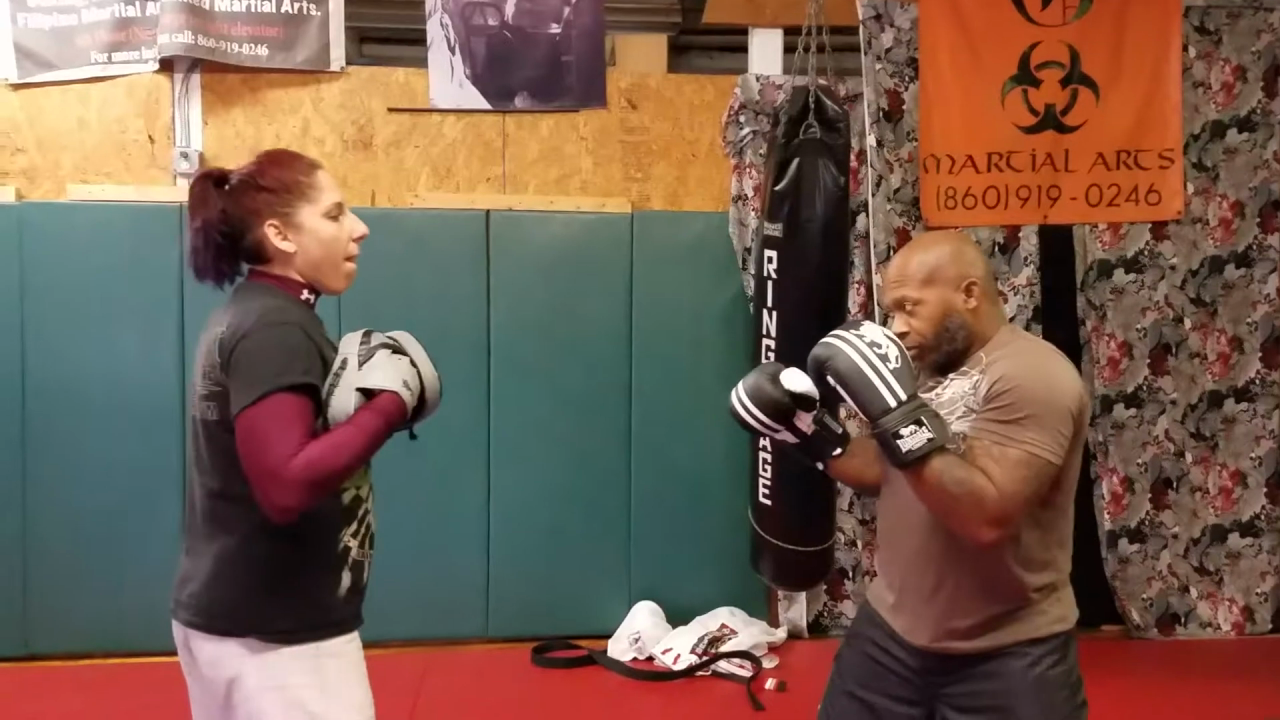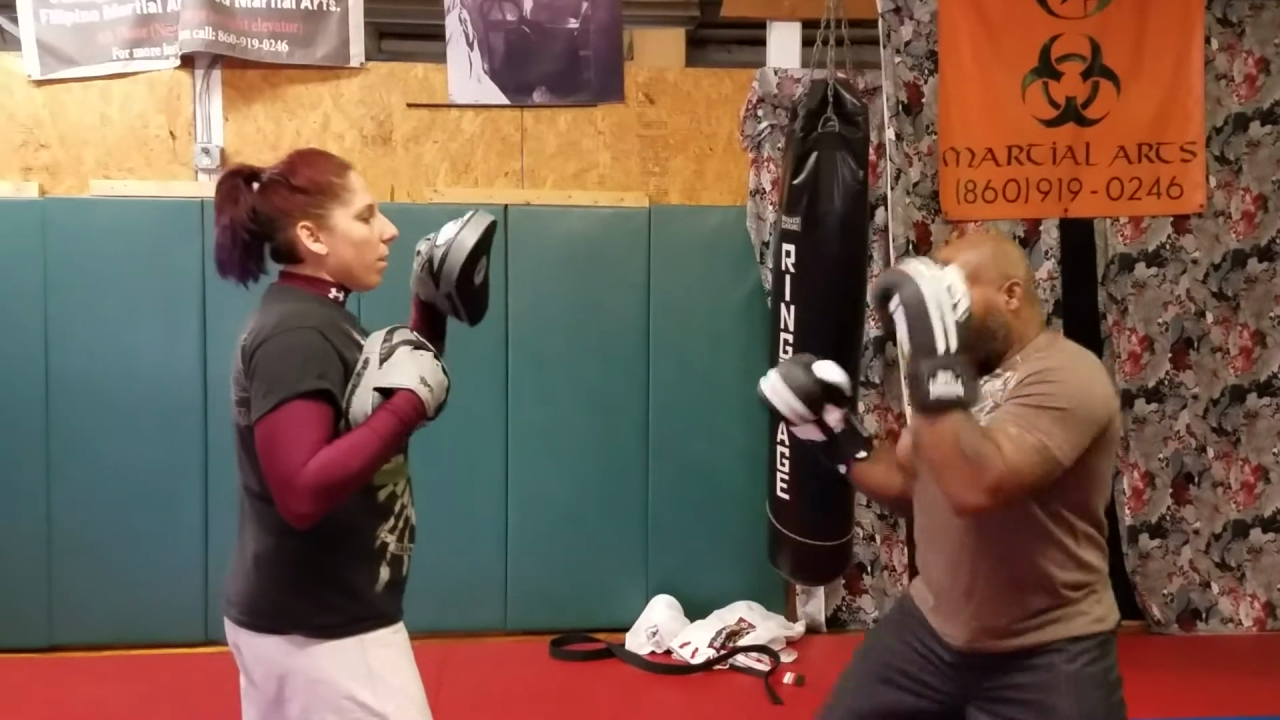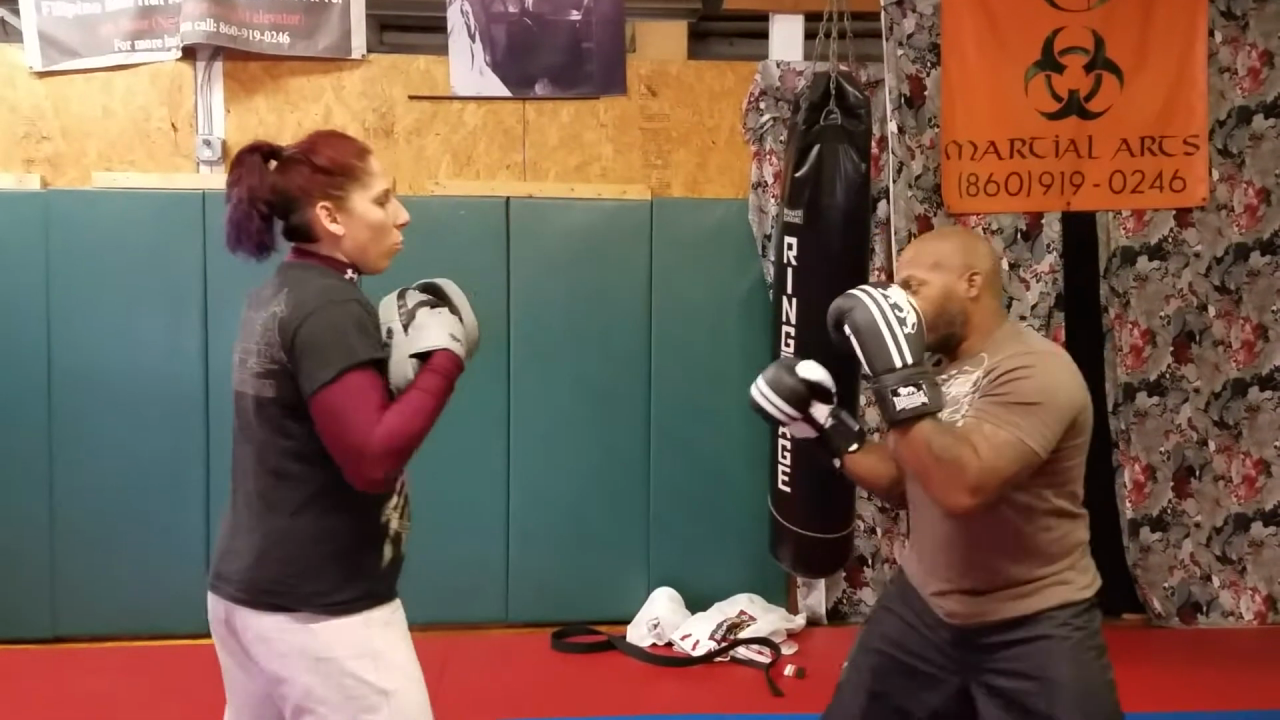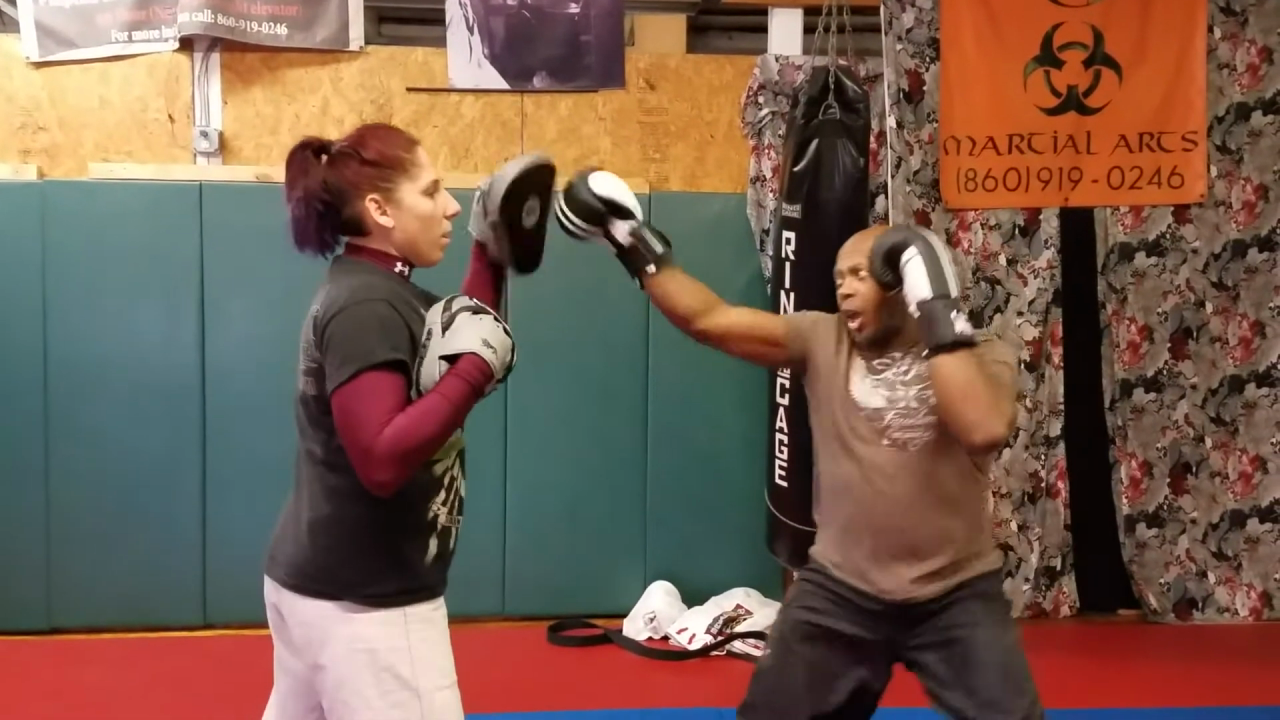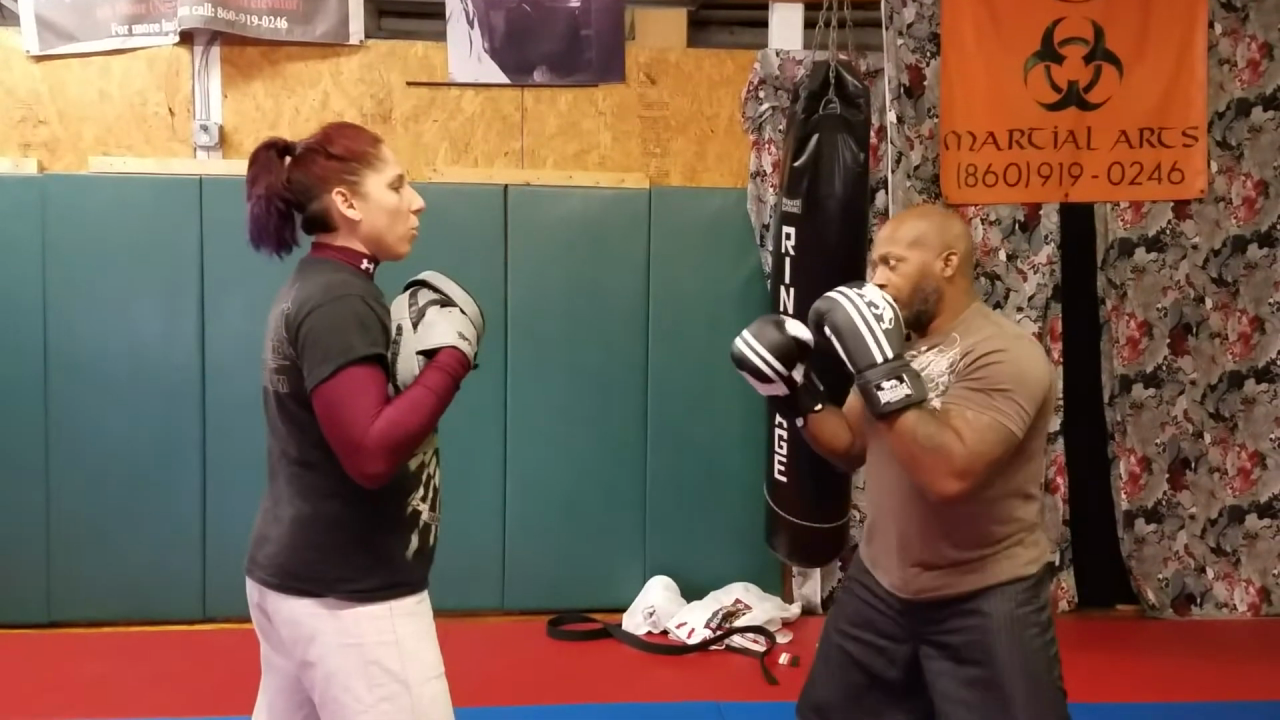
dt=0.7s
person 1, frame 1
left shoulder: (251, 315)
right shoulder: (276, 330)
right elbow: (285, 487)
left wrist: (360, 398)
right wrist: (388, 405)
right hip: (276, 633)
person 1, frame 2
left shoulder: (315, 317)
right shoulder: (296, 336)
right elbow: (303, 493)
left wrist: (430, 312)
right wrist: (410, 403)
right hip: (324, 630)
person 1, frame 3
left shoulder: (280, 296)
right shoulder: (331, 309)
right elbow: (370, 458)
left wrist: (404, 353)
right wrist: (443, 361)
right hip: (326, 606)
person 1, frame 4
left shoulder: (379, 288)
right shoulder: (366, 307)
left elbow: (458, 335)
right elbow: (383, 461)
left wrist: (493, 252)
right wrist: (474, 367)
right hip: (366, 598)
person 1, frame 5
left shoulder: (315, 289)
right shoulder: (339, 304)
right elbow: (371, 454)
left wrist: (417, 355)
right wrist: (450, 357)
left hip: (292, 576)
right hip: (351, 593)
person 2, frame 1
left shoulder: (1034, 376)
right shoulder: (925, 367)
left elbow: (987, 518)
left wrist: (898, 412)
right wrist: (809, 433)
left hip: (1008, 656)
person 2, frame 2
left shoulder: (1067, 378)
right shoulder: (958, 369)
left elbow: (973, 489)
right elbow: (903, 481)
left wrist: (935, 364)
right wrist: (836, 431)
left hip: (1047, 652)
right hip: (932, 627)
person 2, frame 3
left shoulder: (1036, 371)
right shoulder: (928, 365)
left elbow: (961, 488)
left wrist: (899, 377)
right wrist: (829, 427)
left hip: (1036, 622)
right hip: (924, 602)
person 2, frame 4
left shoulder: (981, 353)
right shoulder: (822, 339)
left elbow: (985, 429)
right elbow: (709, 318)
left wrist: (940, 317)
right wrist: (637, 246)
left hip: (957, 597)
right hip: (840, 588)
person 2, frame 5
left shoulder: (1004, 354)
right shoulder: (892, 340)
left elbow: (948, 474)
right elbow: (849, 448)
left wrist: (883, 372)
right wrist: (797, 391)
left hip: (986, 600)
right hip: (881, 583)
